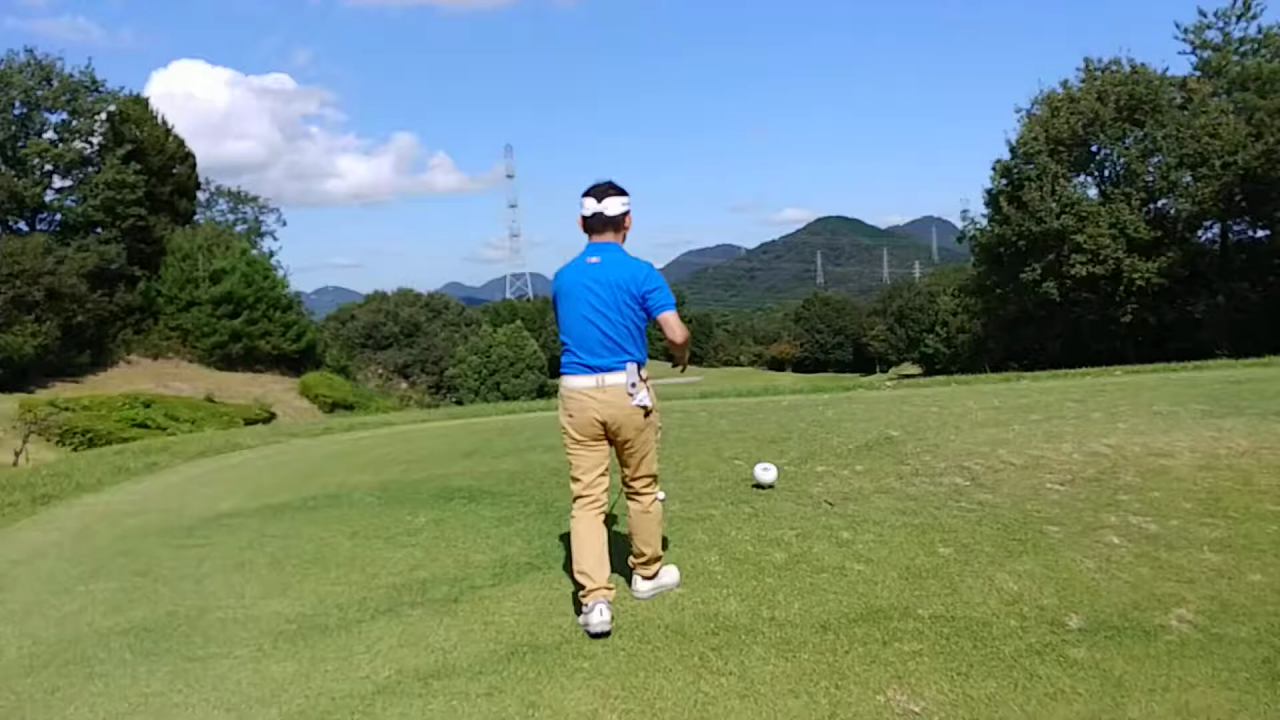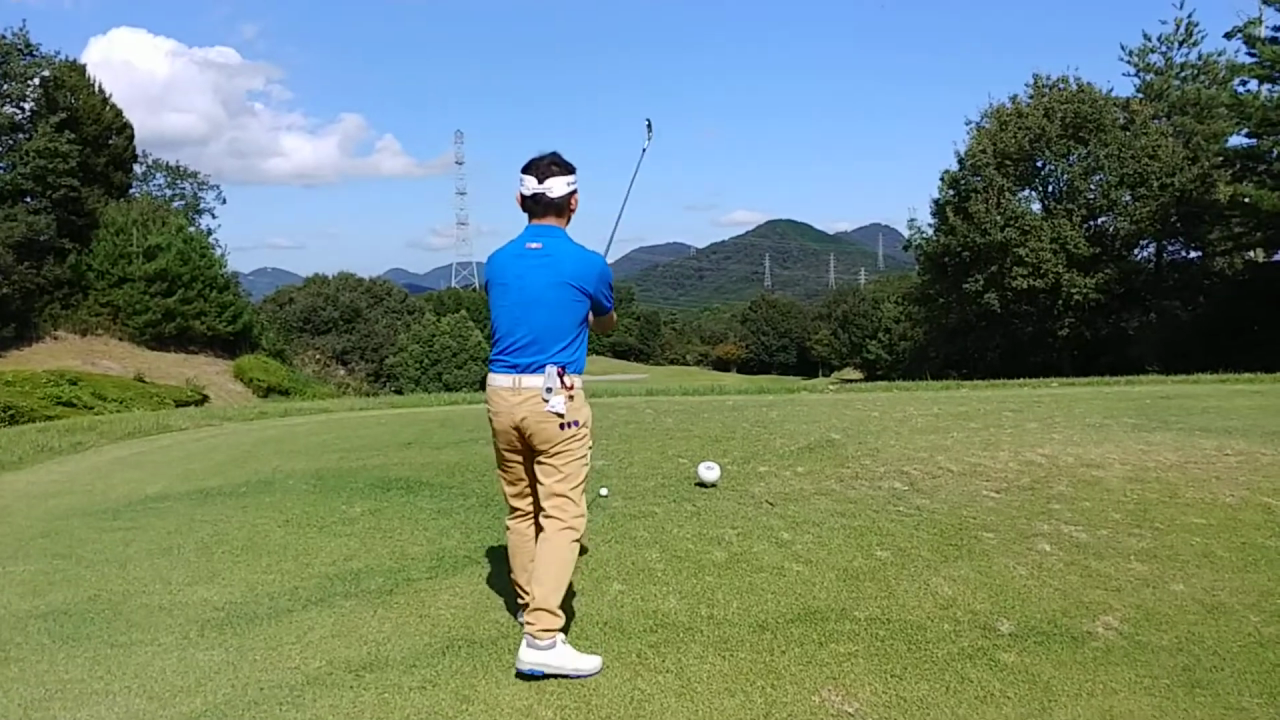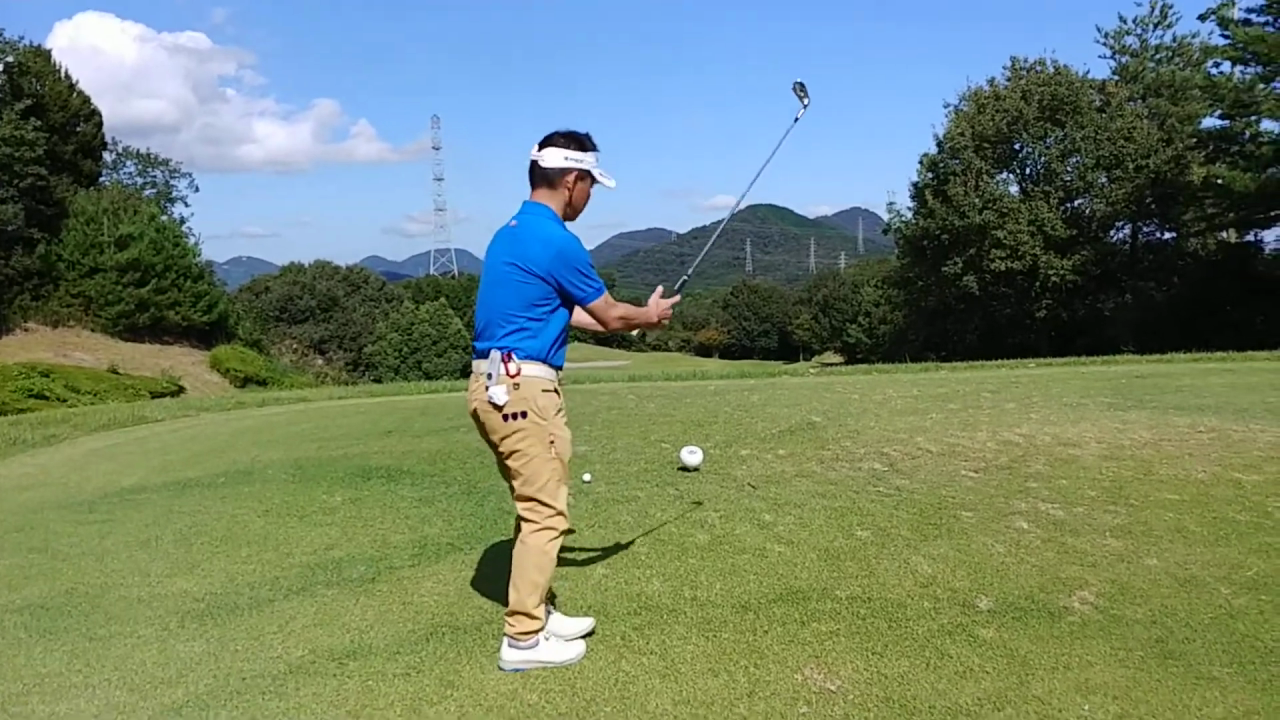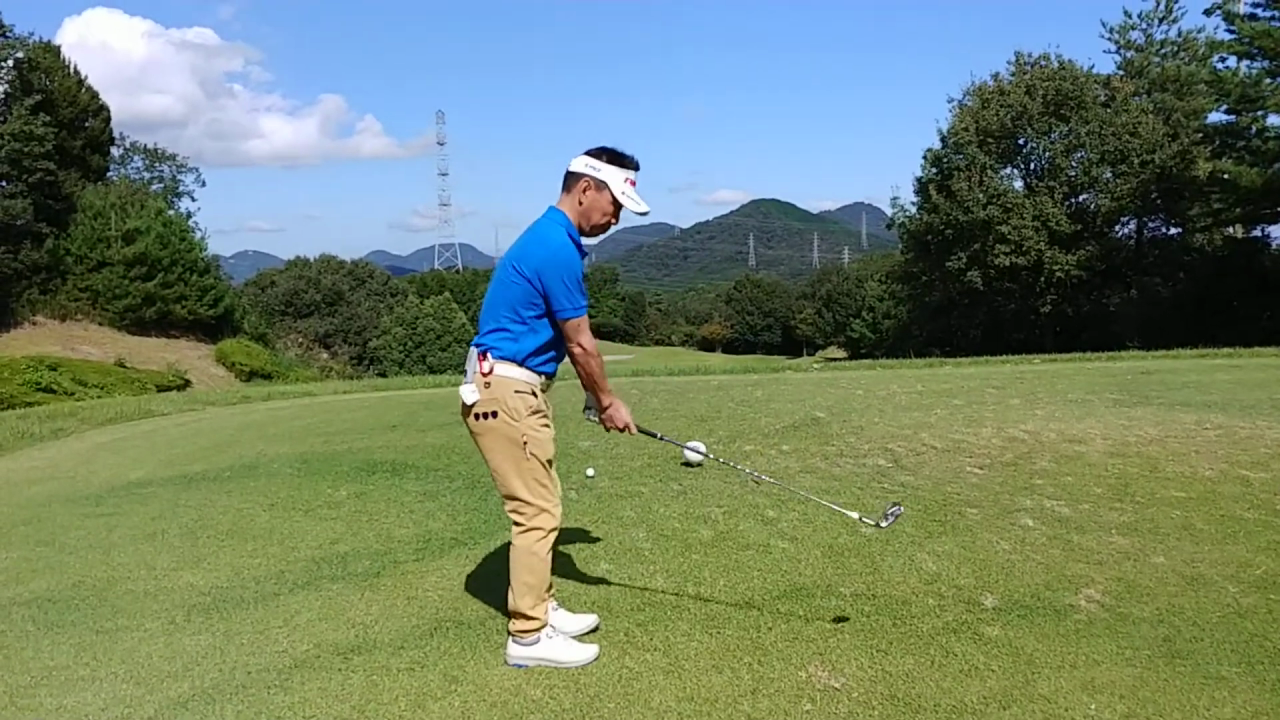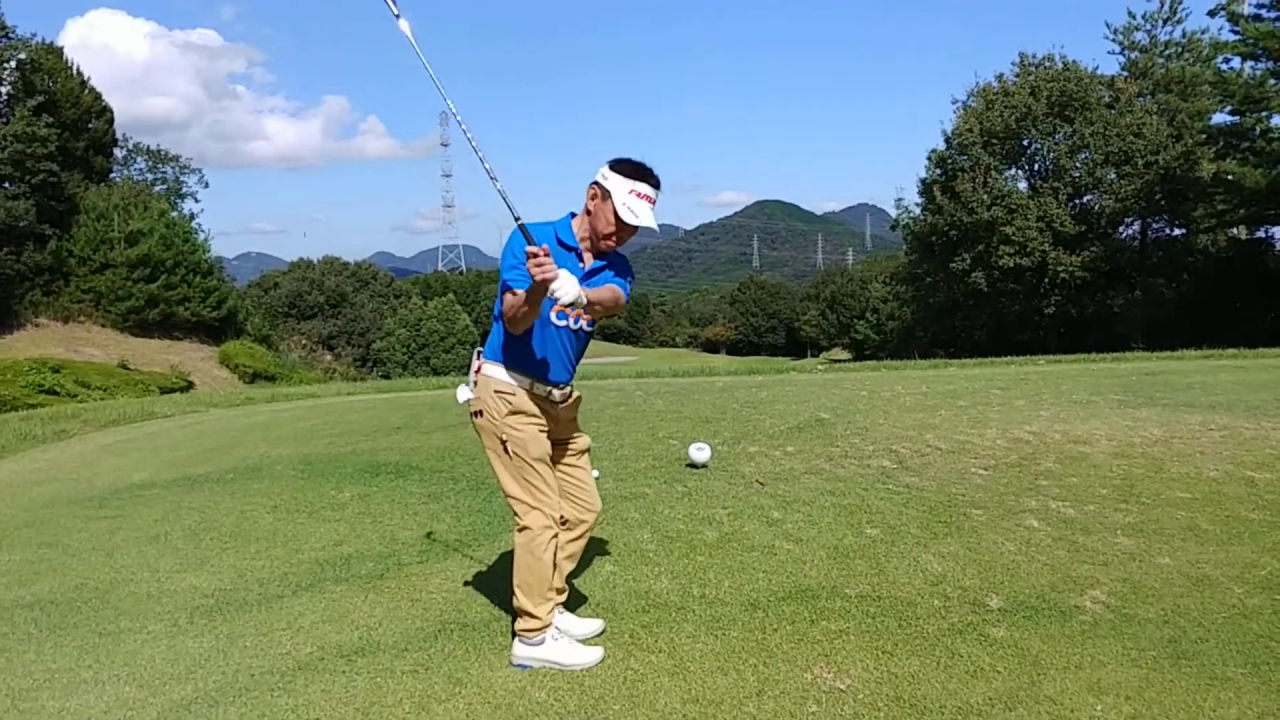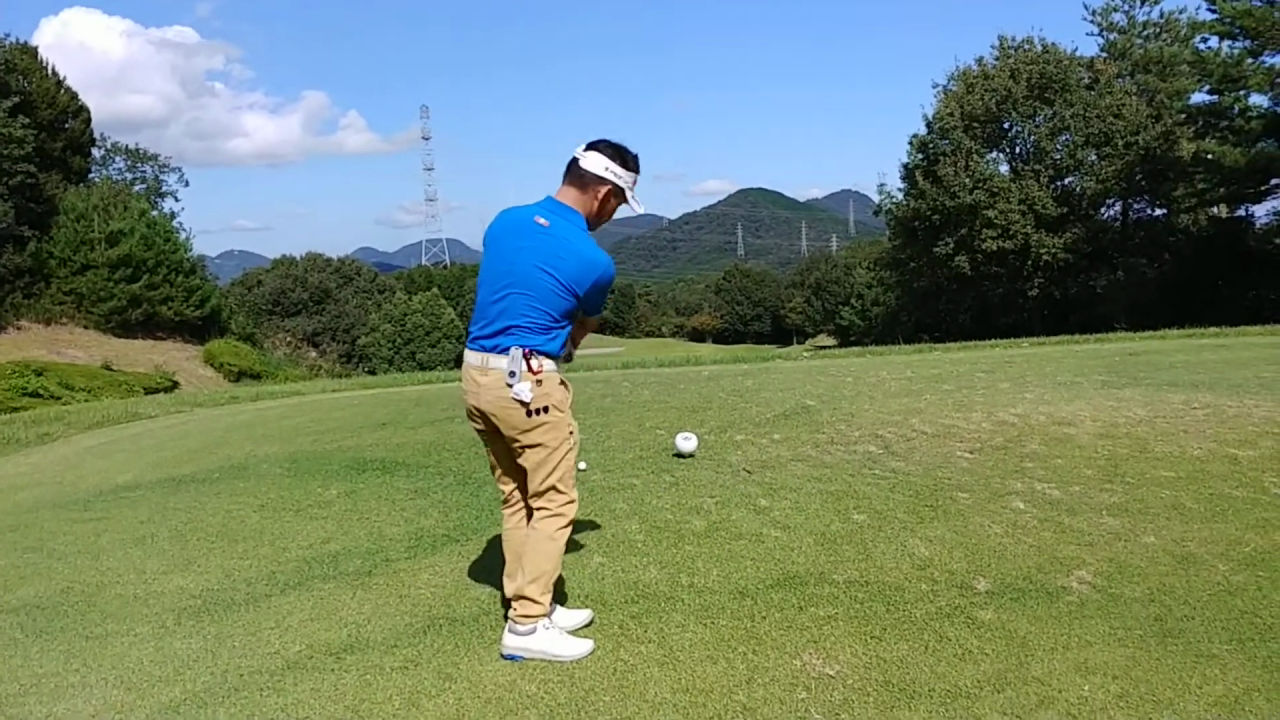
dt=0.7s
person 1, frame 1
left shoulder: (563, 278)
right shoulder: (643, 272)
right elbow: (678, 336)
right wrist: (680, 358)
left hip: (577, 394)
right hip: (628, 392)
left knee: (587, 499)
right knee: (642, 488)
left ankle: (595, 603)
right ankle: (647, 573)
person 1, frame 2
left shoulder: (497, 263)
right shoulder: (589, 264)
right elbow: (606, 324)
left hip: (503, 394)
right hip: (556, 398)
left knee: (521, 510)
right knee: (563, 518)
left ankle: (532, 608)
right ankle: (540, 638)
person 1, frame 3
left shoulder: (509, 233)
right shoulder: (556, 242)
right elbow: (611, 316)
left wrist: (633, 319)
right wrist: (651, 313)
left hip: (494, 386)
right hip: (523, 389)
left knee: (534, 510)
right knee: (545, 515)
left ankle: (536, 616)
right ankle: (523, 639)
person 1, frame 4
left shoulder: (553, 240)
right shoulder: (556, 248)
left elbow: (571, 337)
right elbow: (580, 344)
left wrist: (596, 396)
right wrist: (609, 402)
left hip: (510, 388)
right hip: (506, 390)
left knee: (539, 507)
right knee: (536, 513)
left ankle: (539, 609)
right ankle: (527, 636)
person 1, frame 5
left shoulder: (616, 267)
right shoulder: (531, 240)
left elbow: (609, 302)
right elbow: (513, 318)
left wrist: (572, 292)
right wrist: (540, 291)
left hip: (559, 398)
right hip: (508, 392)
left knee: (581, 508)
right knee: (539, 515)
left ankle: (549, 610)
right ankle: (533, 637)
person 1, frame 6
left shoulder: (504, 221)
right shoulder: (593, 262)
left hip: (480, 374)
right hip: (529, 383)
left knee: (519, 497)
right knee: (553, 503)
left ankle: (530, 603)
right ankle: (526, 627)
